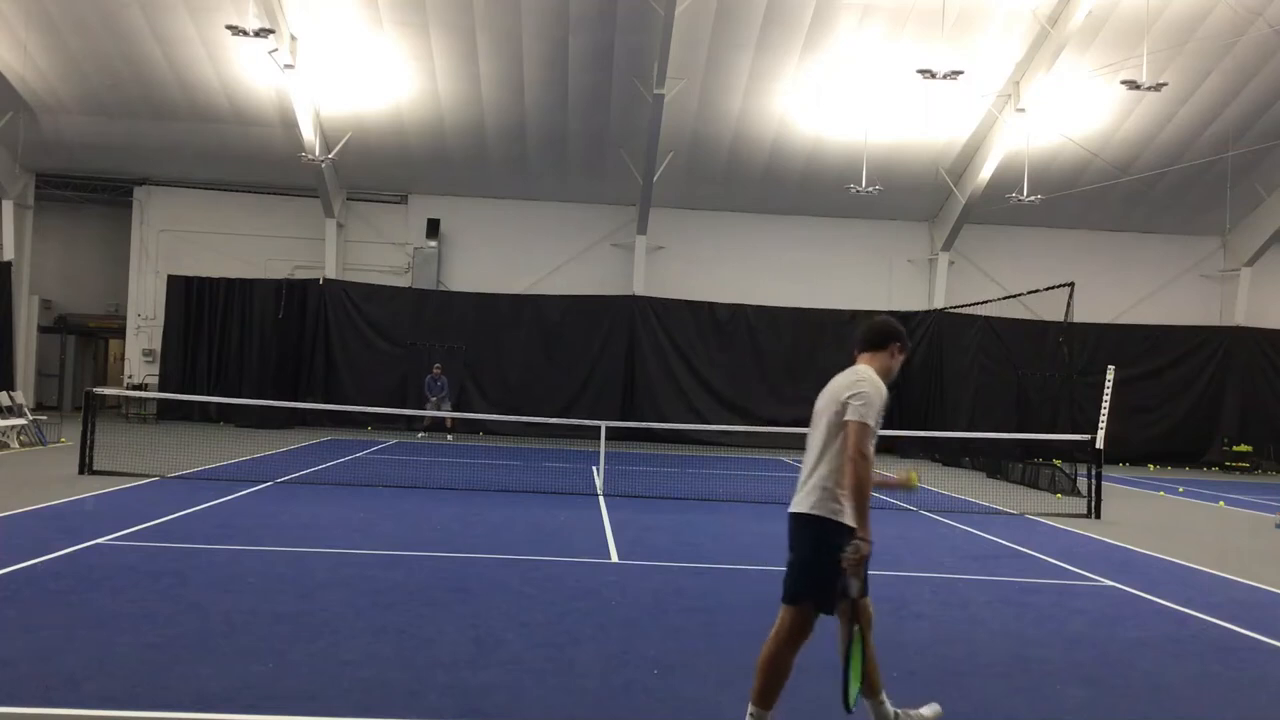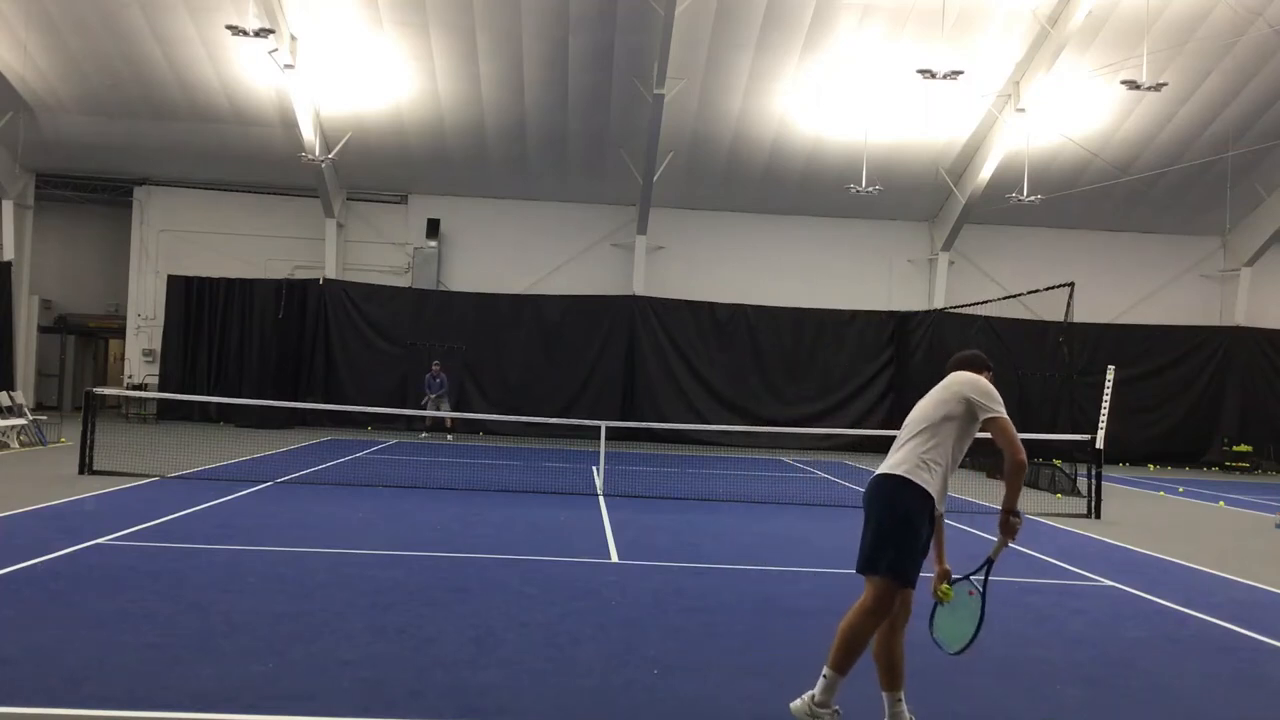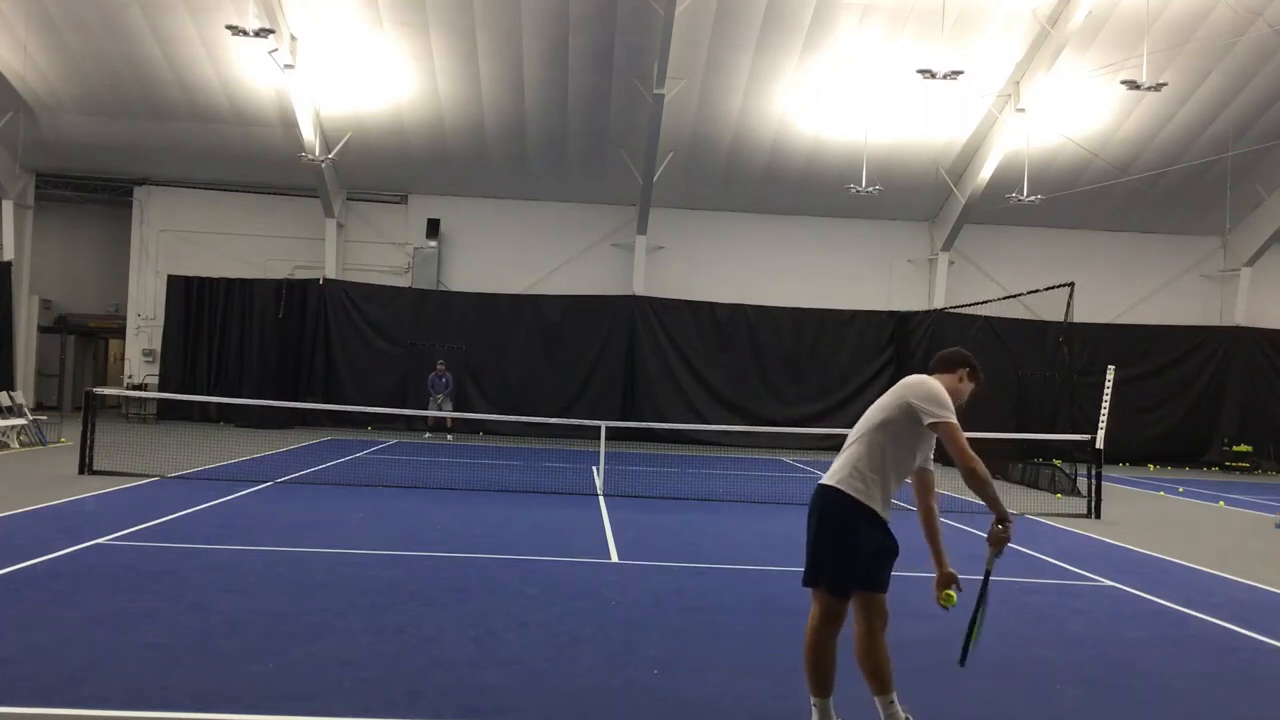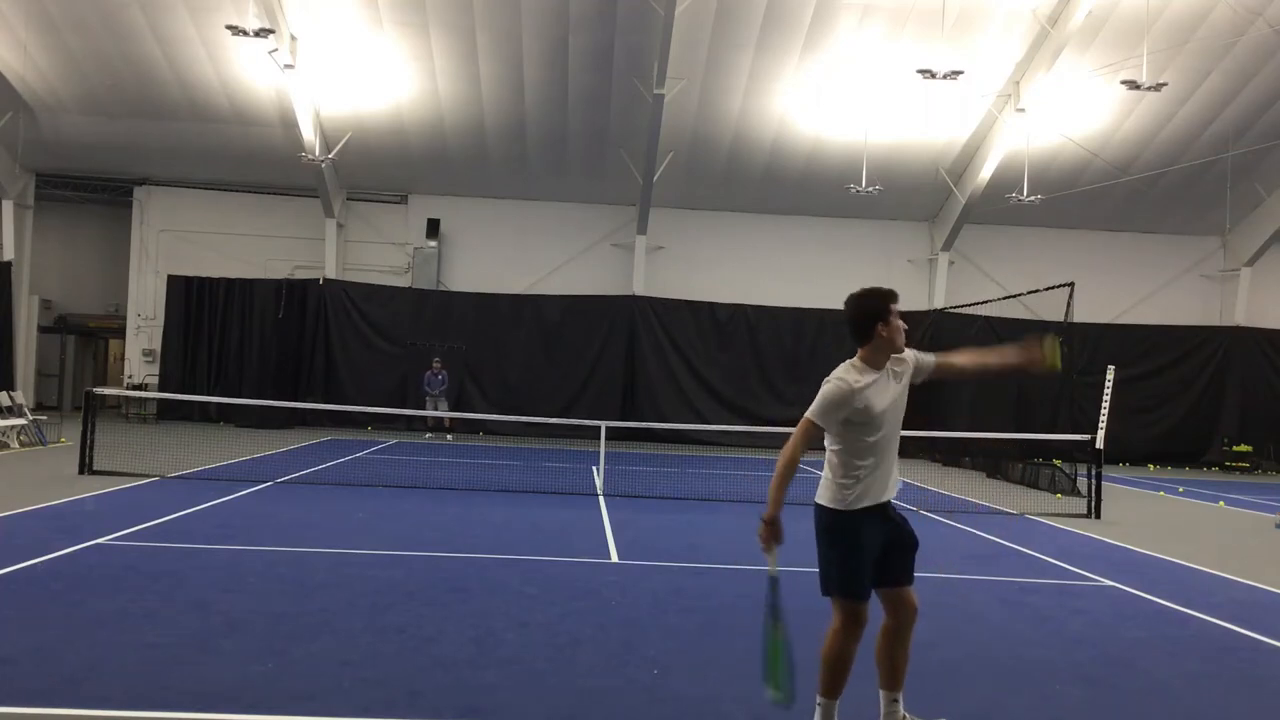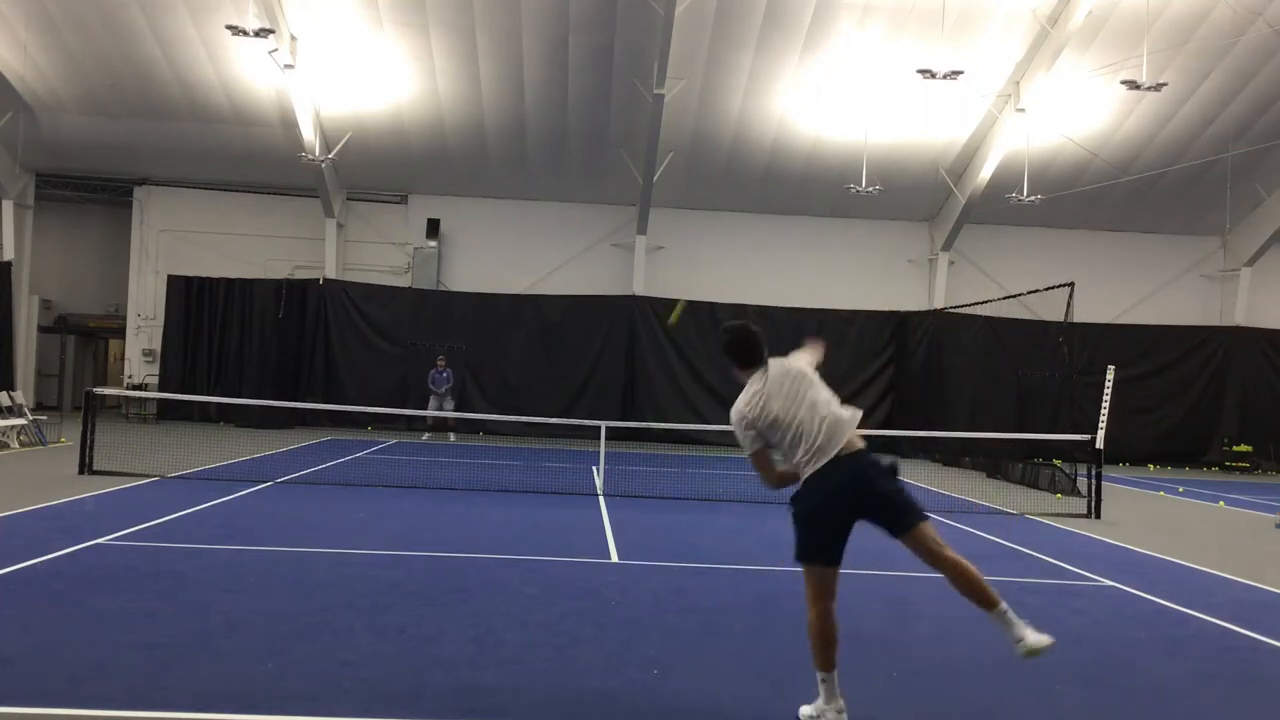
dt=1s
person 1, frame 1
left shoulder: (840, 383)
right shoulder: (868, 385)
right elbow: (856, 457)
left wrist: (884, 484)
right wrist: (860, 535)
left hip: (828, 518)
right hip: (821, 521)
left knee: (858, 617)
right knee: (795, 626)
person 1, frame 2
left shoulder: (943, 398)
right shoulder: (975, 384)
left elbow: (934, 490)
right elbow: (1017, 457)
left wrist: (940, 562)
right wrist: (1009, 511)
left hip: (899, 494)
right hip: (901, 494)
left knee: (897, 611)
right knee: (878, 600)
person 1, frame 3
left shoulder: (925, 426)
right shoulder: (927, 388)
left elbow: (926, 502)
right elbow: (966, 462)
left wrist: (941, 566)
right wrist: (1001, 516)
left hip: (869, 515)
right hip: (842, 503)
left knee: (873, 617)
right knee: (828, 615)
person 1, frame 4
left shoulder: (901, 363)
right shoulder: (844, 386)
left elbow: (955, 362)
right elbow: (797, 444)
left wrist: (1014, 357)
right wrist: (772, 509)
left hip: (881, 509)
right hip: (844, 515)
left knee: (904, 609)
right knee: (849, 620)
person 1, frame 5
left shoulder: (743, 408)
right shoulder: (794, 367)
left elbow: (768, 475)
right elbow: (816, 349)
left hip: (821, 487)
right hip: (862, 465)
left knee: (819, 595)
right knee: (935, 552)
right ankle: (1016, 628)
